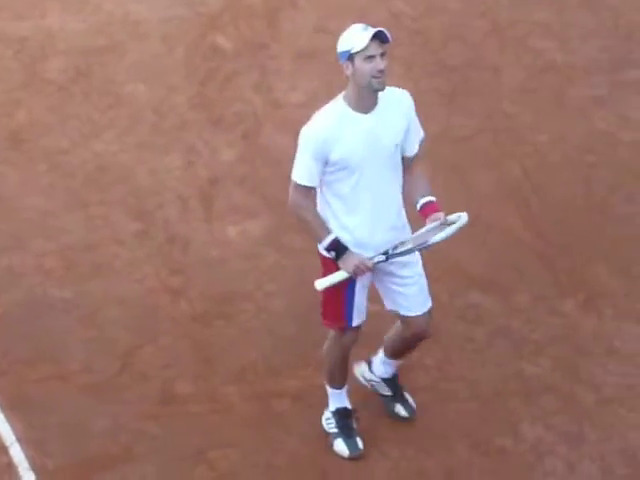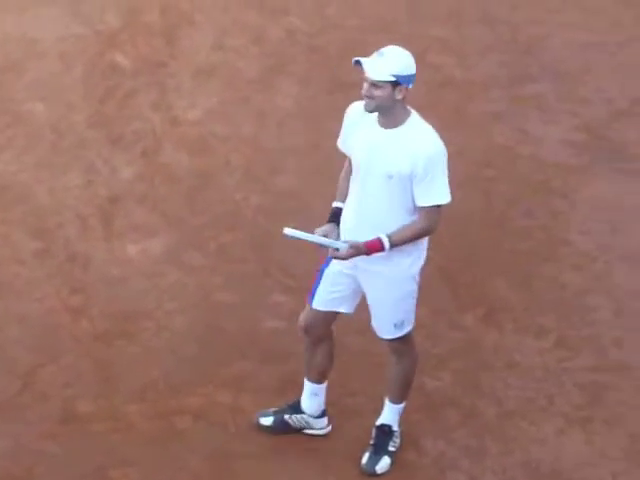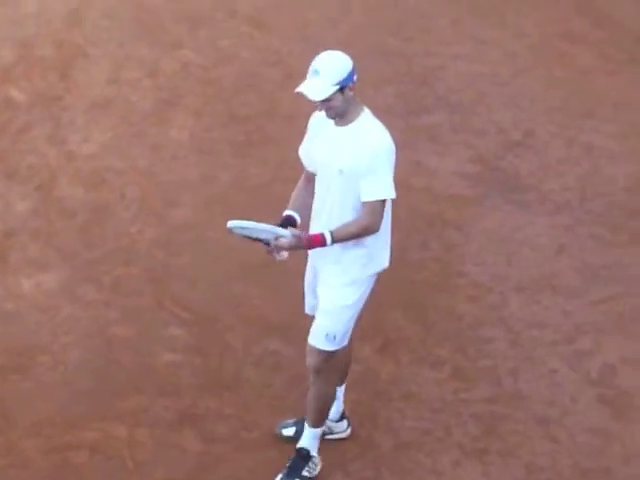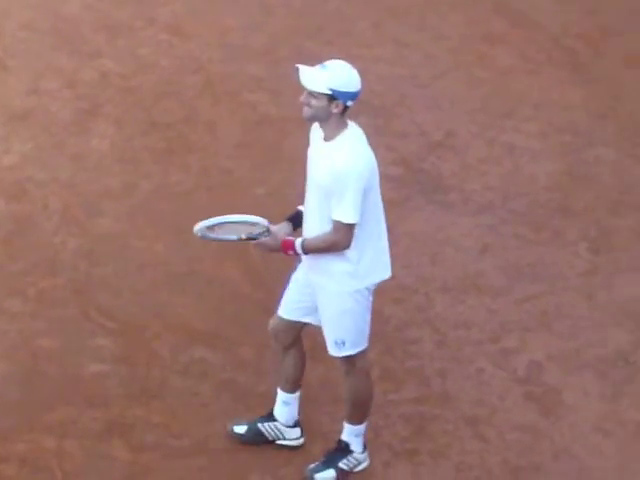
dt=0.7s
person 1, frame 1
left shoulder: (401, 104)
right shoulder: (322, 129)
right elbow: (300, 197)
left wrist: (428, 206)
right wrist: (339, 250)
left hip: (398, 240)
right hip: (347, 250)
left knee: (419, 324)
right knee: (344, 335)
left ankle: (380, 371)
right ankle: (339, 410)
person 1, frame 2
left shoulder: (427, 147)
right shoulder: (356, 116)
left elbow: (428, 221)
left wrist: (370, 247)
right wrist: (335, 218)
left hip: (394, 261)
right hip: (347, 247)
left knee: (399, 344)
right knee: (312, 323)
left ankle: (388, 426)
right ankle: (311, 411)
person 1, frame 3
left shoulder: (374, 143)
right shoulder: (319, 124)
left elbow: (371, 221)
left wrist: (308, 241)
right wrist: (288, 223)
left hip: (353, 264)
right hip: (325, 252)
left knee: (318, 358)
right knee: (334, 341)
right ankle: (333, 416)
person 1, frame 4
left shoulder: (350, 161)
right shoulder: (320, 132)
left elbow: (341, 239)
left wrist: (286, 245)
right wrist: (295, 220)
left hip: (345, 274)
right hip: (316, 264)
left knee: (352, 361)
right knee: (282, 332)
right ankle: (284, 422)
